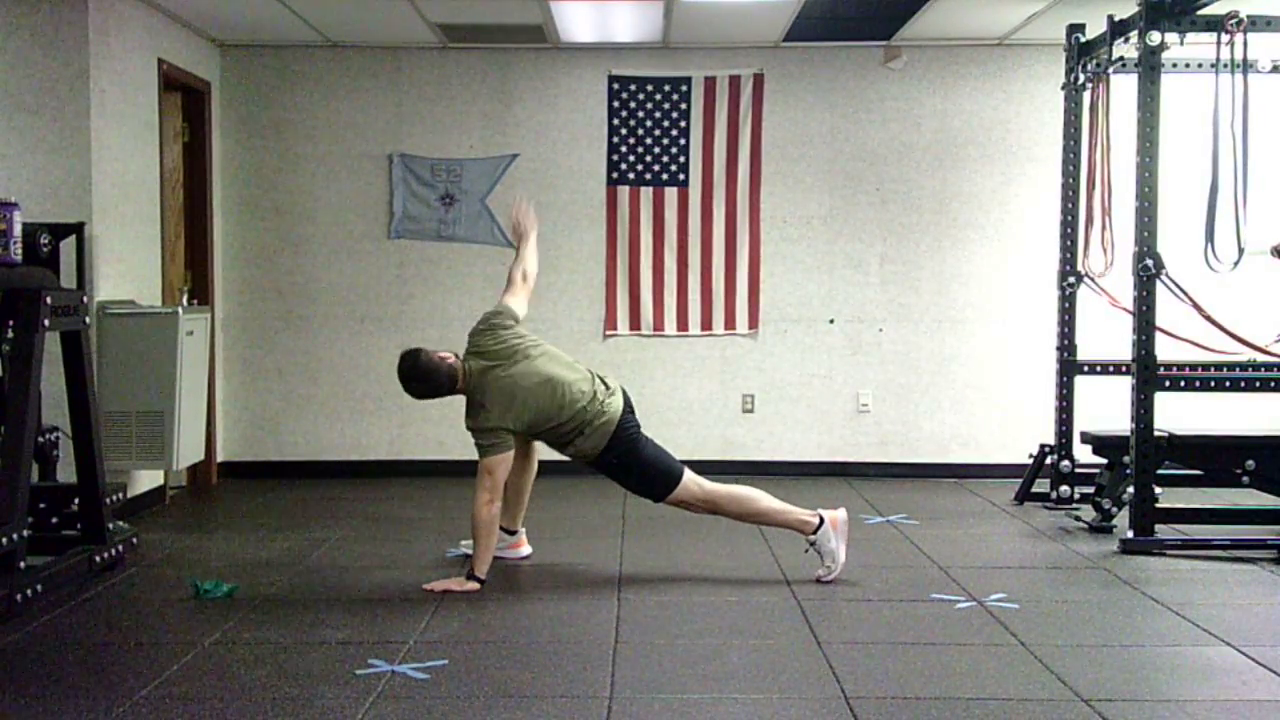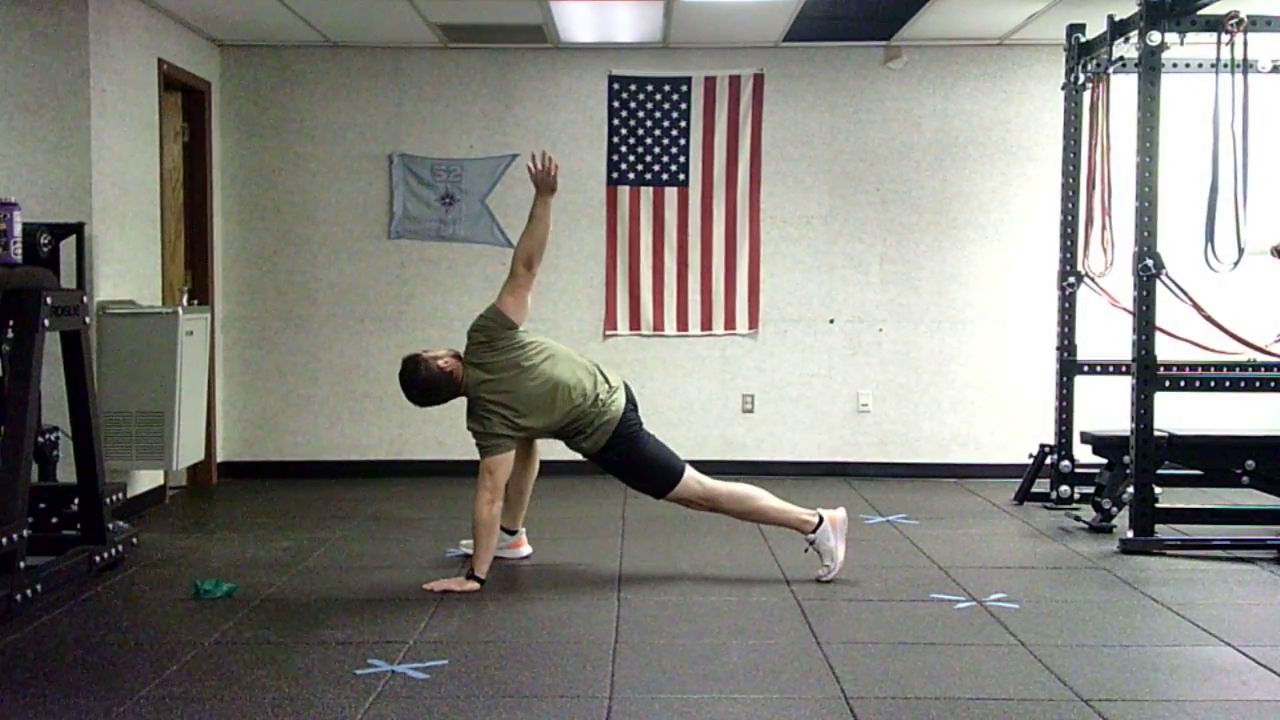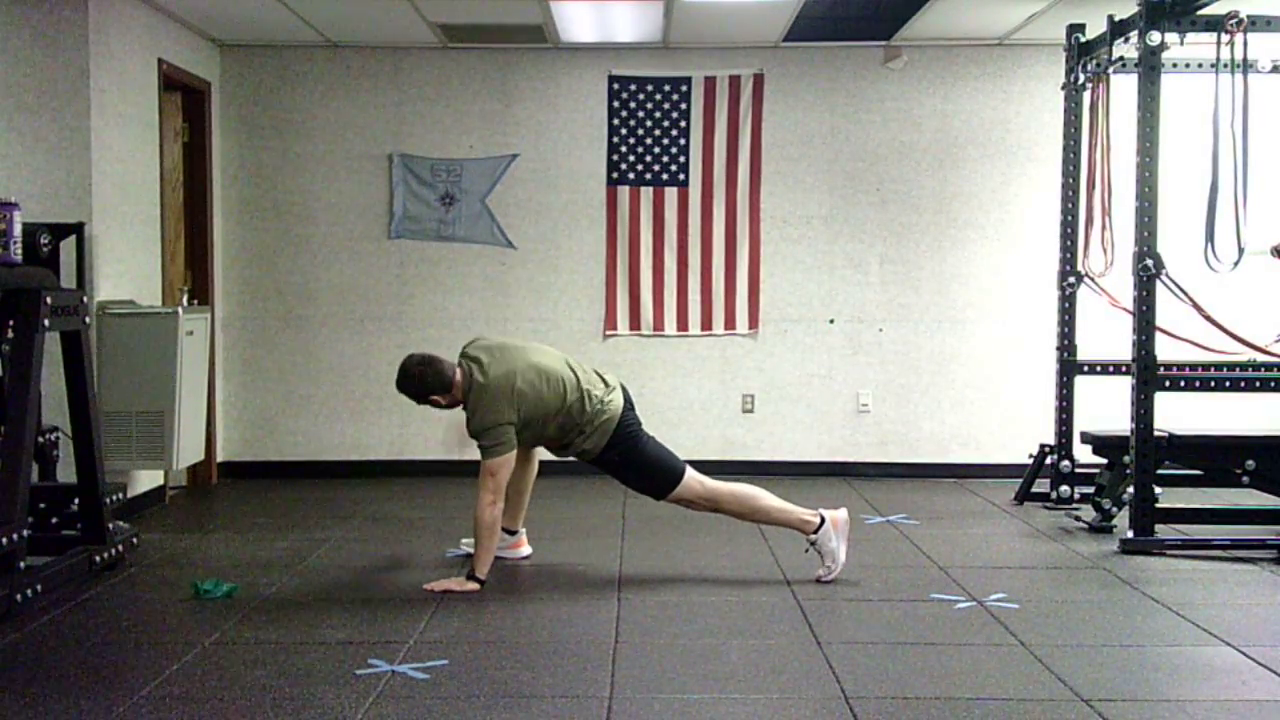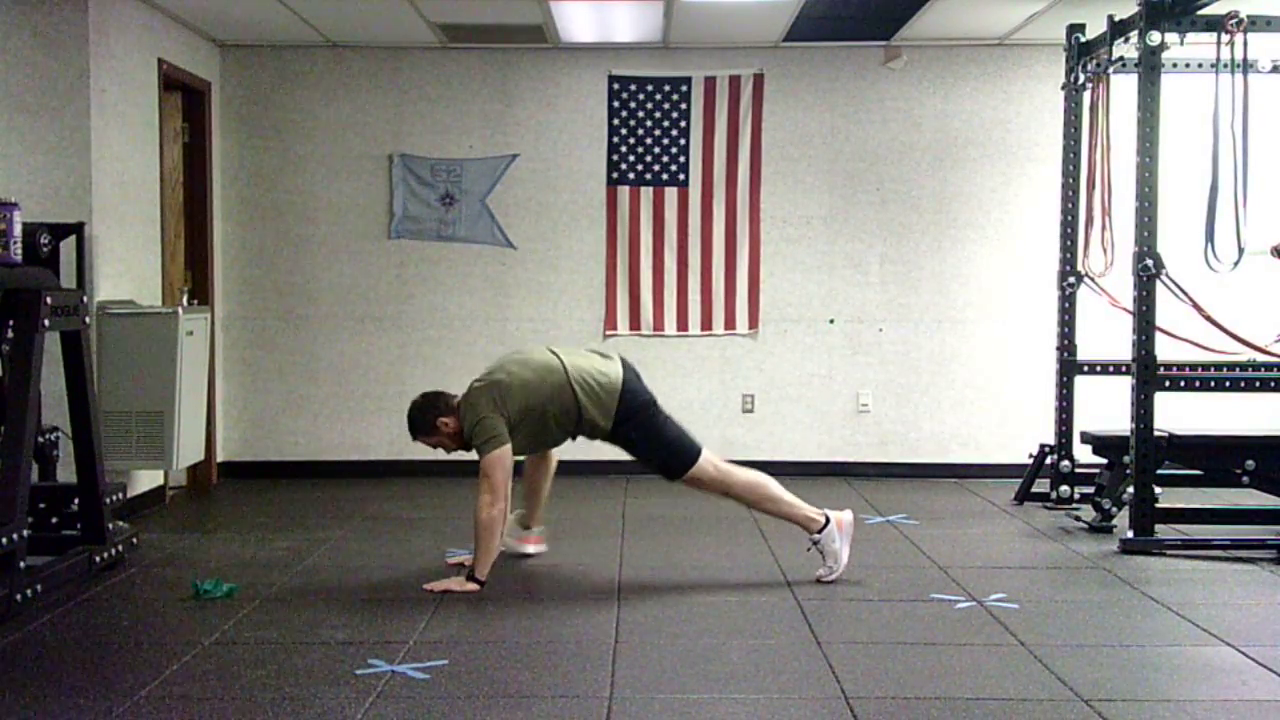
dt=0.4s
person 1, frame 1
left shoulder: (490, 415)
right shoulder: (488, 338)
left elbow: (488, 498)
right elbow: (523, 281)
left wrist: (475, 577)
right wrist: (527, 233)
left hip: (608, 442)
right hip: (605, 396)
left knee: (703, 497)
left ankle: (817, 526)
right ankle: (511, 537)
person 1, frame 2
left shoulder: (488, 415)
right shoulder: (487, 339)
left elbow: (490, 494)
right elbow: (525, 266)
left wrist: (475, 576)
right wrist: (543, 196)
left hip: (607, 432)
right hip: (607, 390)
left knee: (701, 493)
left ankle: (816, 523)
right ankle: (512, 537)
person 1, frame 3
left shoulder: (488, 411)
right shoulder: (476, 353)
left elbow: (492, 494)
left wrist: (475, 574)
left hip: (606, 435)
right hip: (603, 394)
left knee: (702, 492)
left ankle: (817, 524)
right ankle: (512, 535)
person 1, frame 4
left shoulder: (480, 415)
right shoulder: (485, 397)
left elbow: (491, 495)
right elbow: (500, 488)
left wrist: (476, 576)
right wrist: (489, 543)
left hip: (615, 404)
right hip: (609, 374)
left knee: (713, 475)
right knee: (531, 436)
left ankle: (823, 524)
right ankle: (528, 532)
